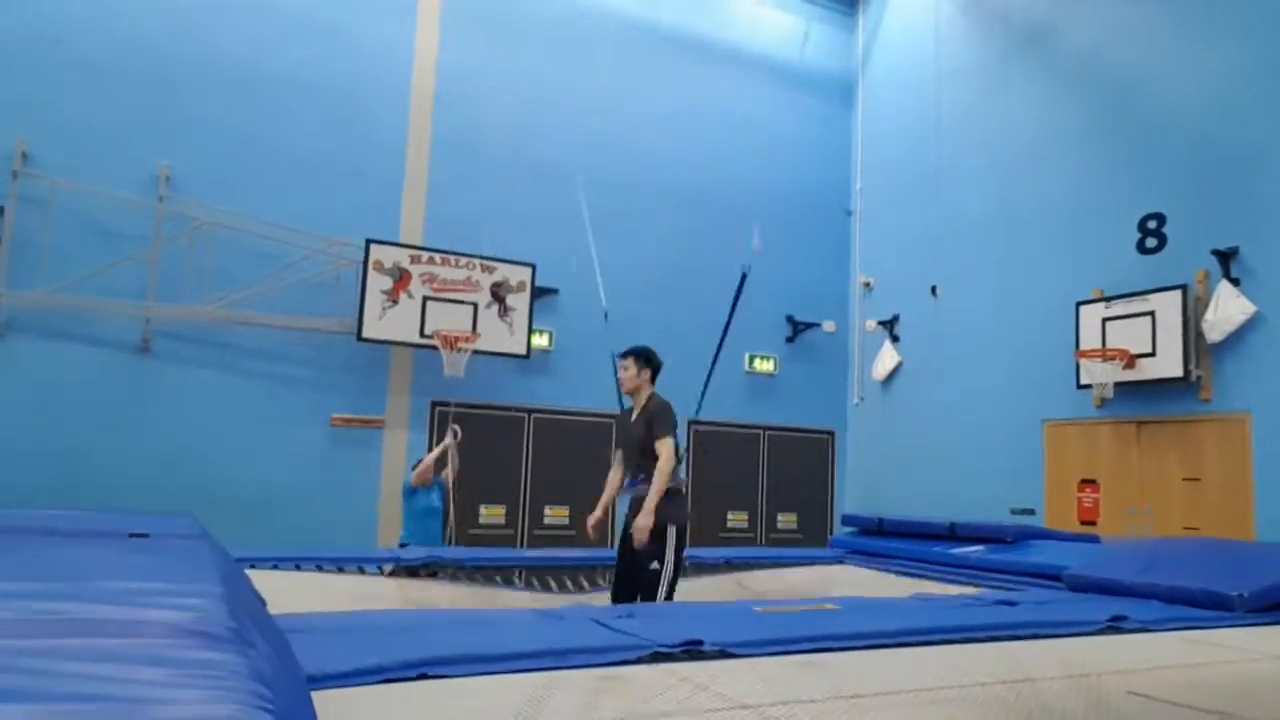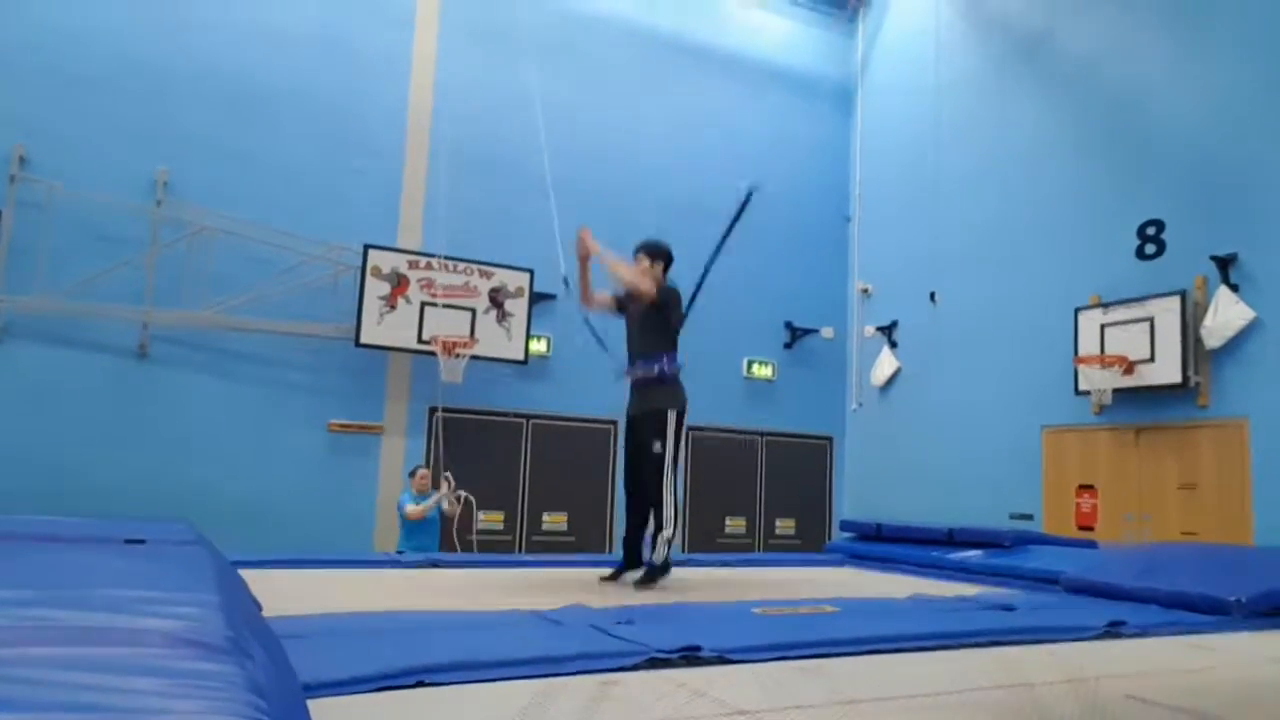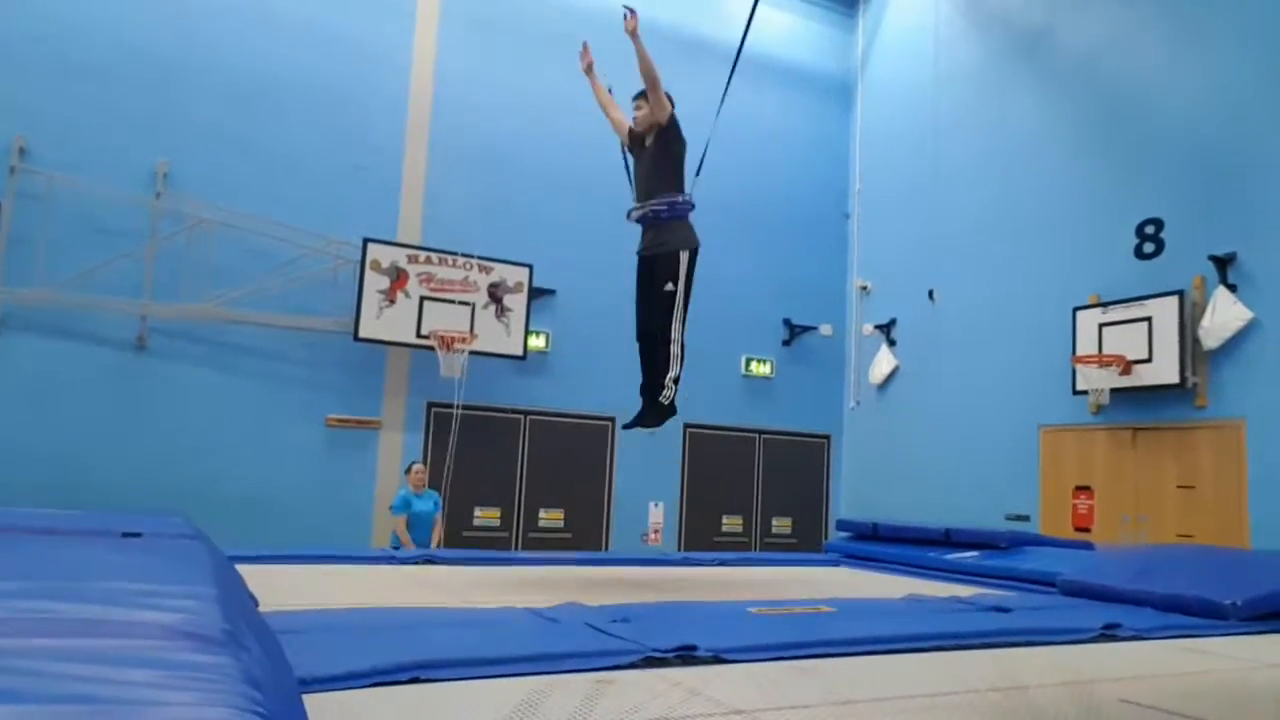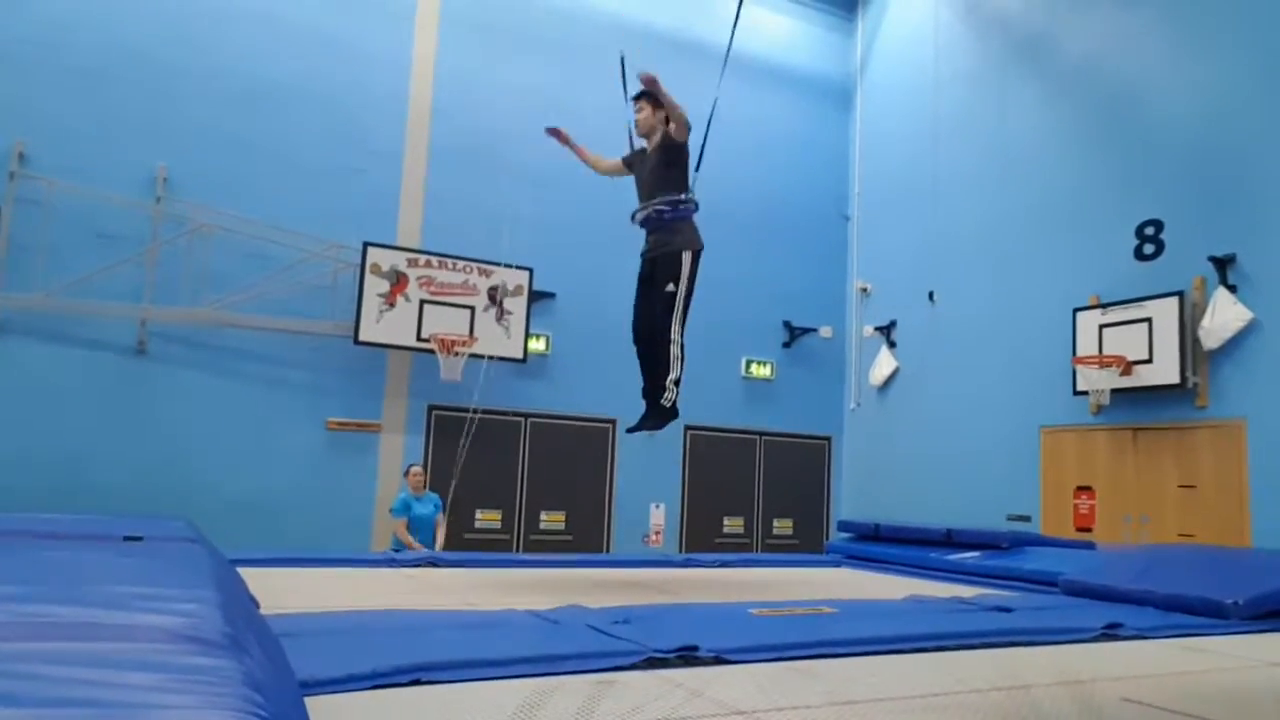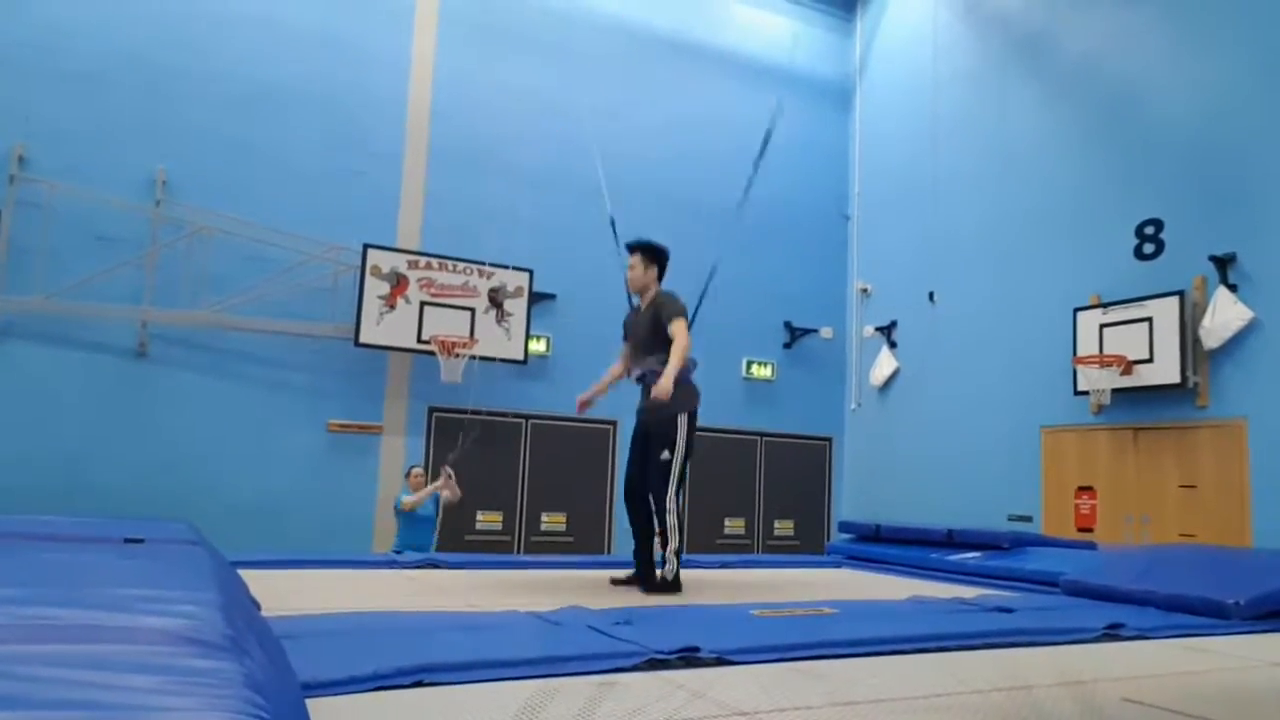
dt=0.3s
person 1, frame 1
left shoulder: (660, 410)
right shoulder: (625, 418)
left elbow: (667, 462)
right elbow: (618, 471)
left wrist: (649, 511)
right wrist: (600, 511)
left hip: (664, 512)
right hip: (638, 510)
left knee: (655, 593)
right knee: (622, 594)
person 1, frame 2
left shoulder: (667, 296)
right shoulder: (633, 304)
left elbow: (637, 284)
right elbow: (590, 301)
left wrist: (602, 254)
right wrist: (585, 266)
left hip: (664, 403)
right hip: (639, 403)
left knee: (659, 486)
right knee: (634, 487)
left ankle: (660, 559)
right ankle: (631, 557)
person 1, frame 3
left shoulder: (670, 138)
right shoulder: (638, 145)
left elbow: (654, 85)
right elbow: (610, 109)
left wrist: (635, 39)
right wrist: (590, 73)
left hip: (676, 242)
right hip: (650, 244)
left knee: (669, 325)
right knee: (647, 329)
left ankle: (666, 398)
right ankle: (651, 401)
person 1, frame 4
left shoulder: (673, 142)
right shoulder: (640, 156)
left elbow: (681, 119)
right elbow: (606, 167)
left wrist: (658, 90)
right wrist: (570, 144)
left hip: (679, 245)
right hip: (653, 248)
left knee: (668, 328)
right knee: (642, 331)
left ankle: (667, 403)
right ankle: (654, 405)
person 1, frame 5
left shoulder: (668, 303)
right shoulder: (634, 317)
left elbow: (682, 339)
right elbow: (624, 364)
left wrist: (669, 376)
right wrist: (595, 392)
left hip: (675, 407)
right hip: (650, 408)
left knee: (665, 494)
right knee: (634, 491)
left ankle: (669, 574)
right ankle: (645, 569)
